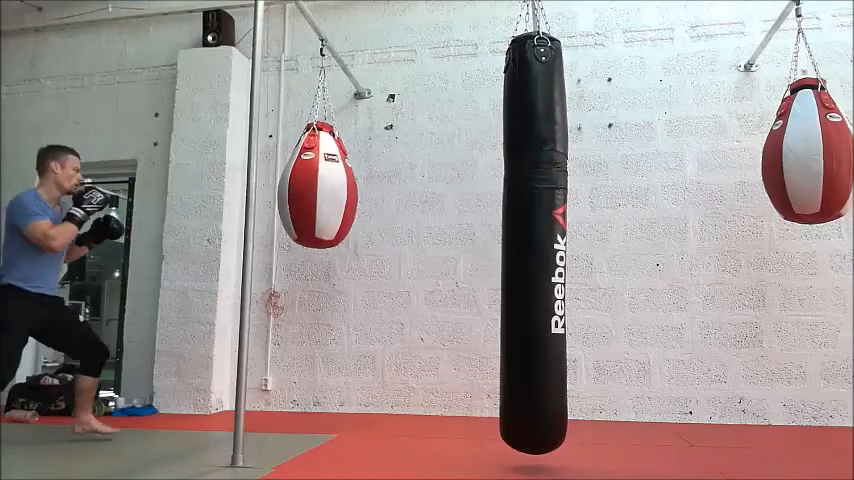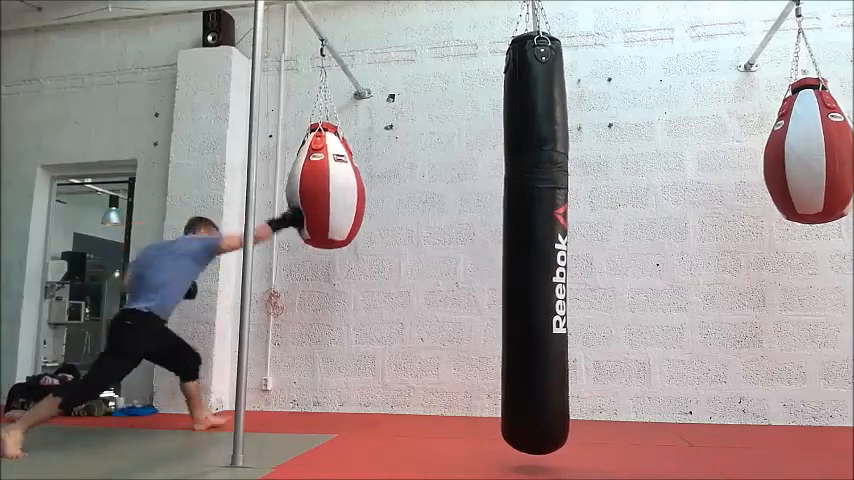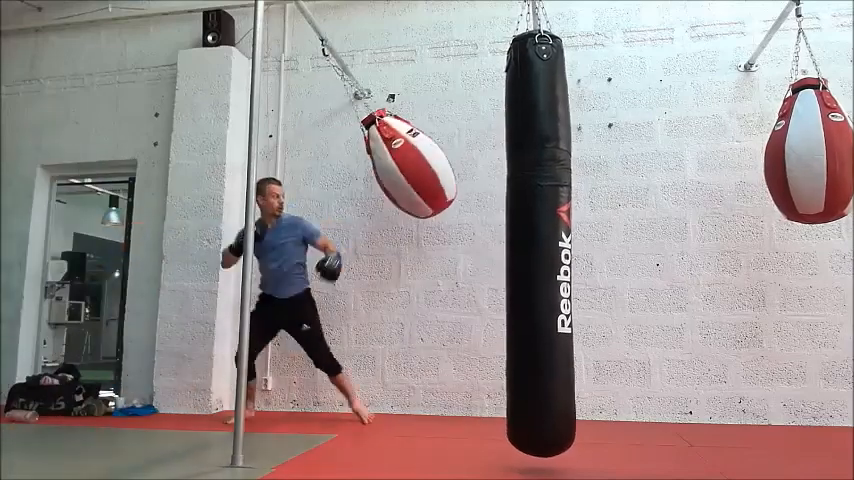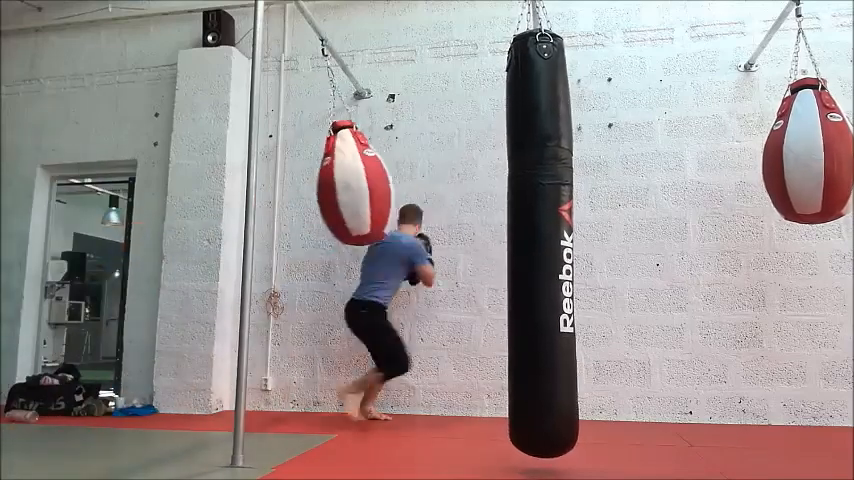
dt=0.5s
person 1, frame 1
left shoulder: (60, 207)
right shoulder: (25, 202)
right elbow: (51, 241)
left wrist: (92, 237)
right wrist: (80, 212)
left hip: (49, 302)
left knee: (96, 352)
left ankle: (84, 418)
person 1, frame 2
left shoulder: (152, 251)
right shoulder: (200, 244)
left elbow: (127, 285)
right elbow: (239, 241)
right wrist: (280, 221)
left hip: (149, 326)
right hip: (136, 326)
left knee: (190, 362)
right knee: (90, 385)
left ankle: (199, 417)
person 1, frame 3
left shoulder: (296, 224)
right shoulder: (252, 230)
left elbow: (328, 246)
right elbow: (226, 263)
left wrist: (332, 259)
right wrist: (238, 245)
left hip: (298, 302)
right hip: (269, 302)
left knee: (322, 357)
right knee: (246, 356)
left ankle: (354, 402)
right ankle: (248, 407)
person 1, frame 4
left shoulder: (384, 240)
right shoulder: (413, 245)
right elbow: (428, 280)
right wrist: (426, 256)
left hip: (358, 308)
right hip: (369, 310)
left knee: (389, 362)
right knee: (399, 362)
left ankle: (366, 407)
right ankle: (350, 392)
